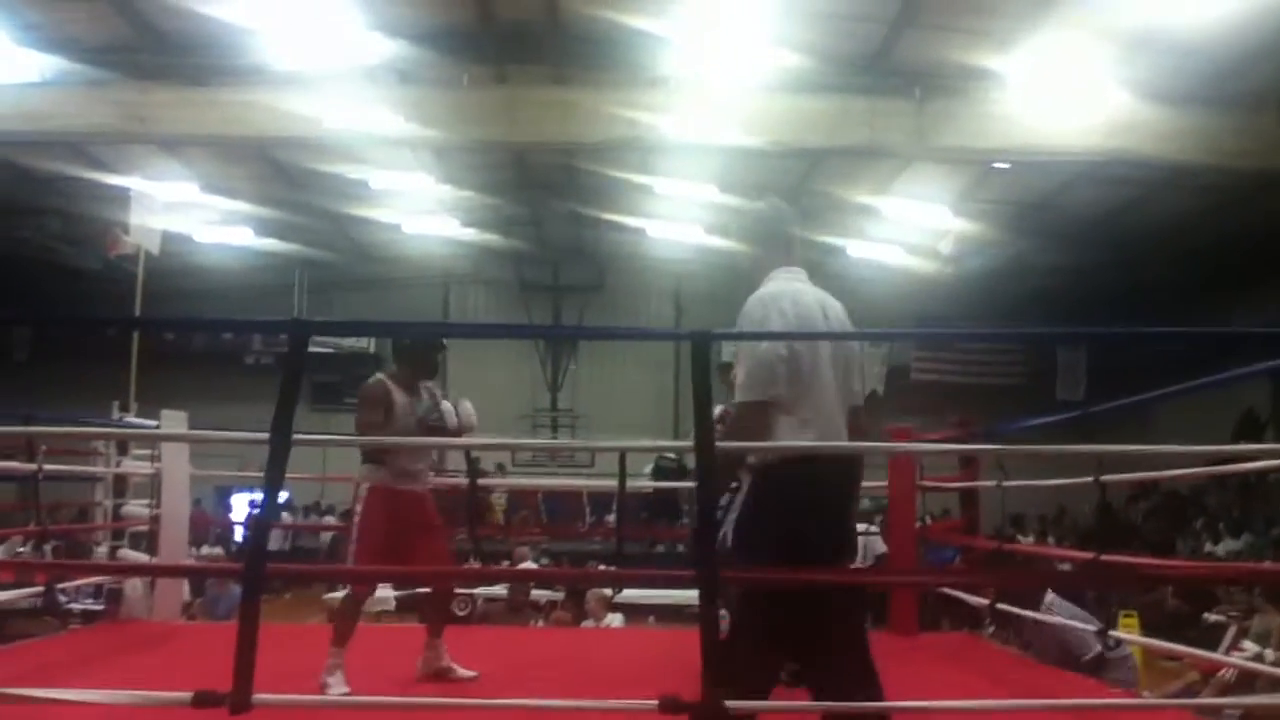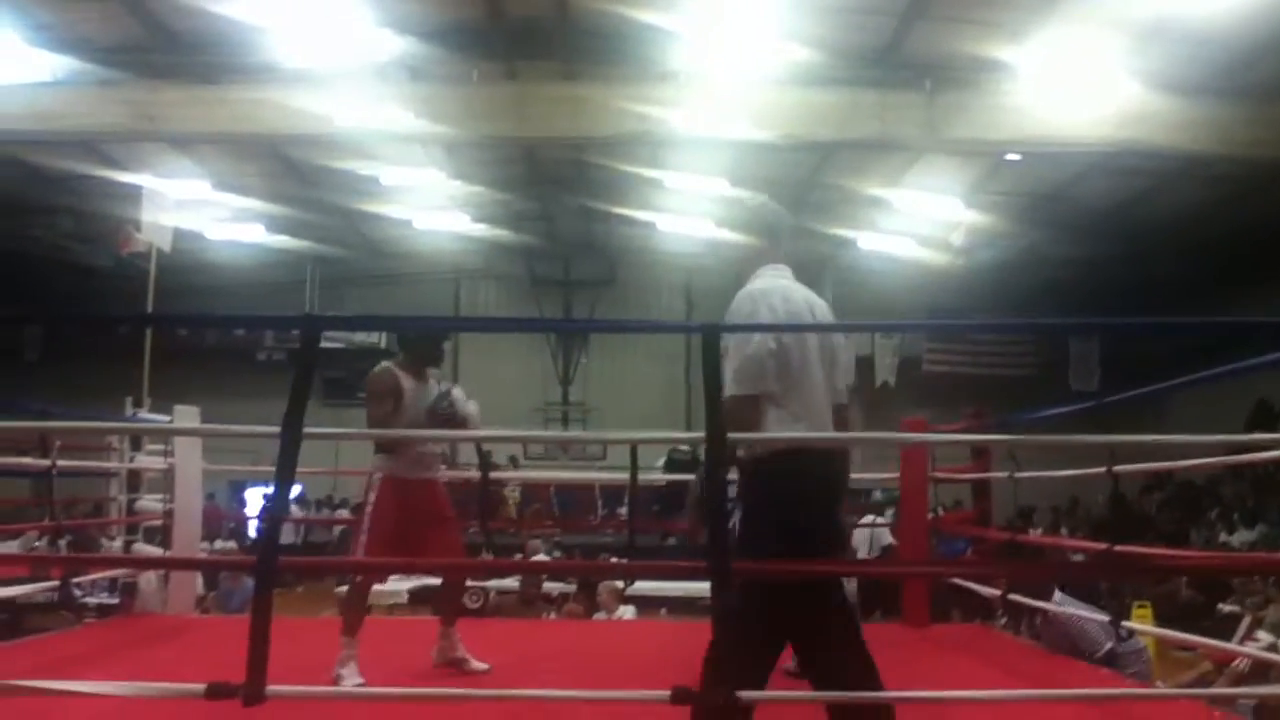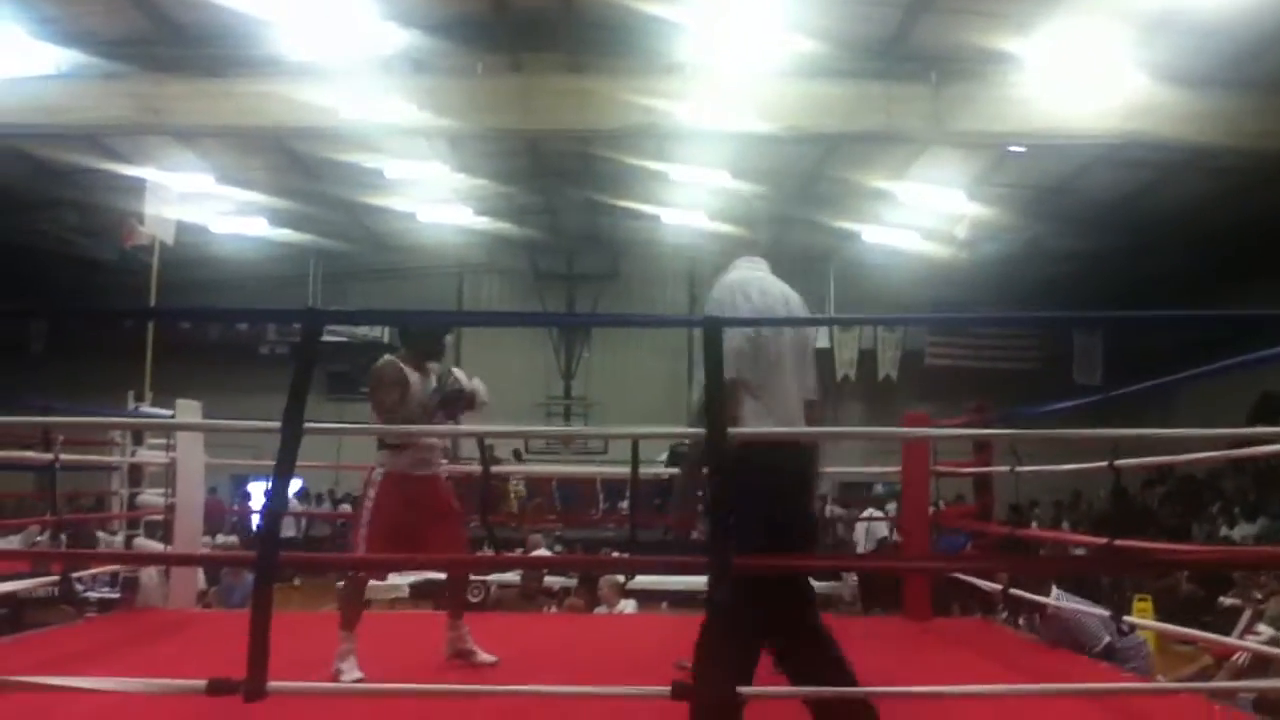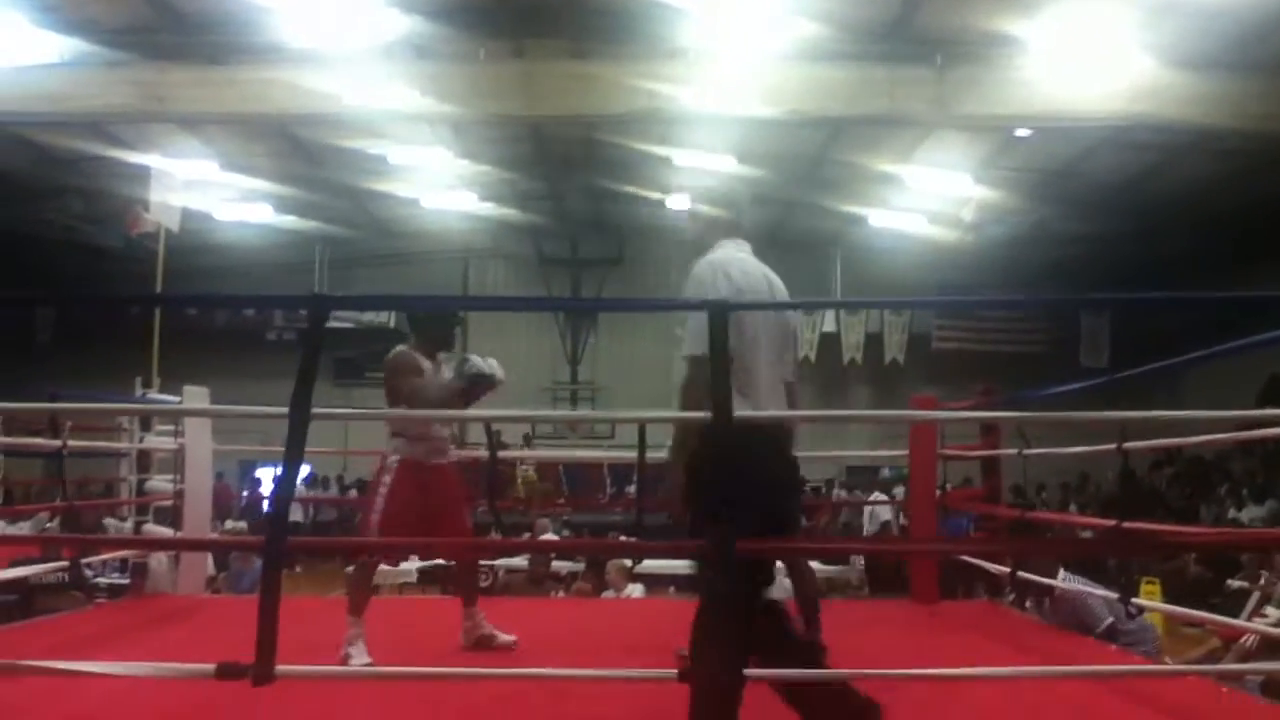
dt=0.1s
person 1, frame 1
left shoulder: (766, 303)
right shoulder: (833, 307)
left elbow: (752, 415)
right elbow: (857, 415)
right wrist: (848, 495)
left hip: (786, 483)
right hip: (831, 478)
left knee: (760, 635)
right knee: (831, 633)
person 1, frame 2
left shoulder: (753, 299)
right shoulder: (816, 304)
left elbow: (743, 408)
right elbow: (838, 410)
right wrist: (834, 489)
left hip: (775, 476)
right hip: (818, 473)
left knee: (749, 627)
right knee: (821, 628)
person 1, frame 3
left shoulder: (731, 290)
right shoulder: (790, 296)
left elbow: (723, 394)
right wrist: (808, 482)
left hip: (753, 467)
right hip: (791, 464)
left knee: (746, 617)
right knee: (759, 617)
person 1, frame 4
left shoulder: (711, 270)
right shoulder: (770, 278)
left elbow: (702, 376)
left wrist: (678, 464)
left hip: (729, 447)
right hip: (767, 446)
left knee: (730, 602)
right knee: (733, 598)
person 2, frame 1
left shoulder: (430, 393)
right shoulder: (378, 389)
left elbow: (438, 436)
right elbow: (367, 440)
left wrist: (454, 428)
right wrist: (419, 430)
left hip: (417, 495)
right hip: (380, 493)
left knee: (445, 577)
right knee: (360, 584)
left ankle: (434, 657)
right ankle: (334, 668)
person 2, frame 2
left shoulder: (435, 380)
right shoulder: (385, 377)
right elbow: (380, 431)
left wrist: (458, 420)
right wrist: (430, 420)
left hip: (430, 483)
right hip: (392, 482)
right knee: (366, 572)
left ankle: (449, 647)
right ankle: (347, 659)
person 2, frame 3
left shoulder: (434, 372)
right shoulder: (388, 371)
right elbow: (397, 421)
left wrist: (460, 402)
right wrist: (440, 398)
left hip: (431, 476)
right hip: (393, 478)
left knee: (458, 556)
left ankle: (458, 640)
right ankle: (345, 653)
person 2, frame 4
left shoulder: (444, 362)
right shoulder: (402, 360)
right elbow: (423, 405)
left wrist: (475, 386)
right wrist: (462, 385)
left hip: (440, 466)
right hip: (405, 465)
right knee: (372, 551)
left ankle: (475, 628)
right ankle: (354, 639)
